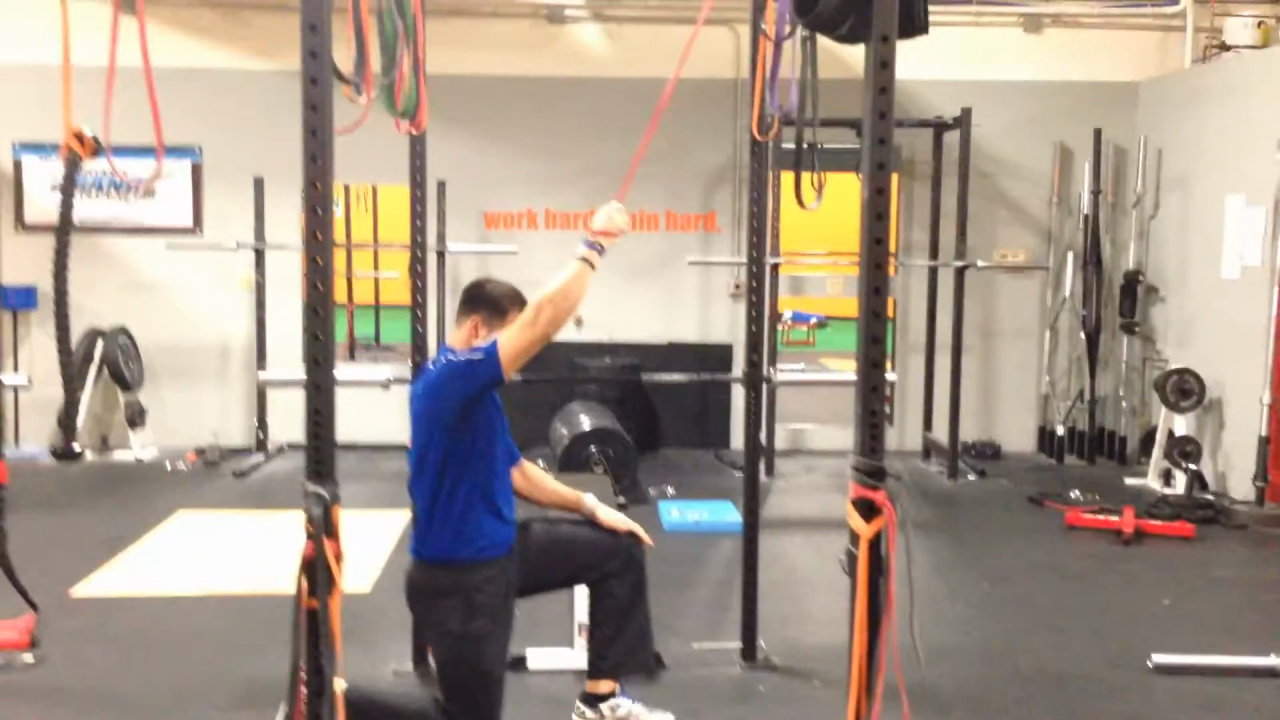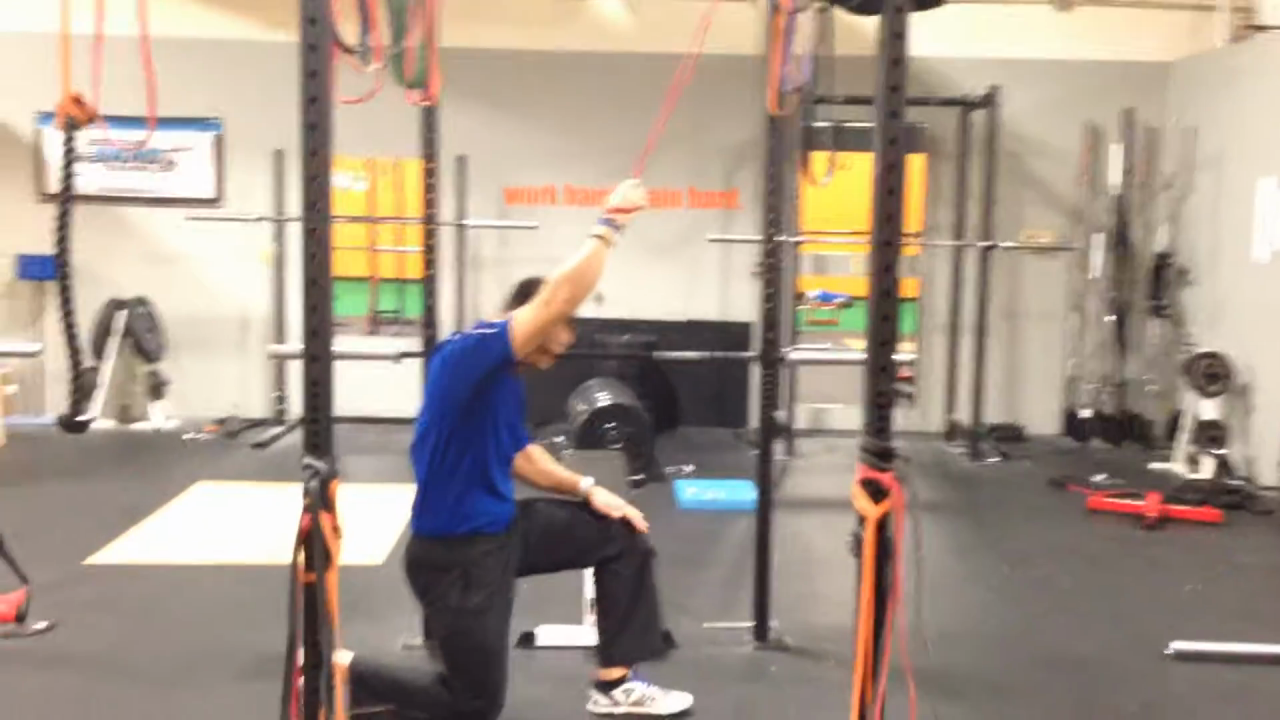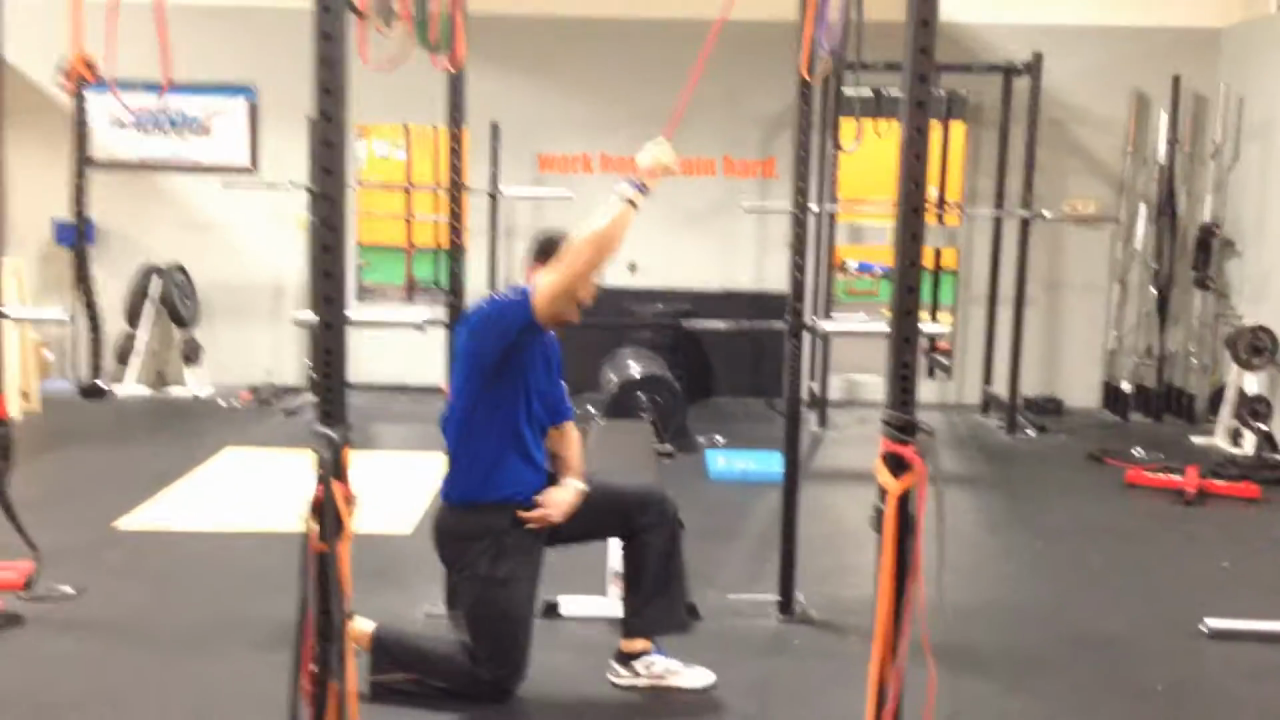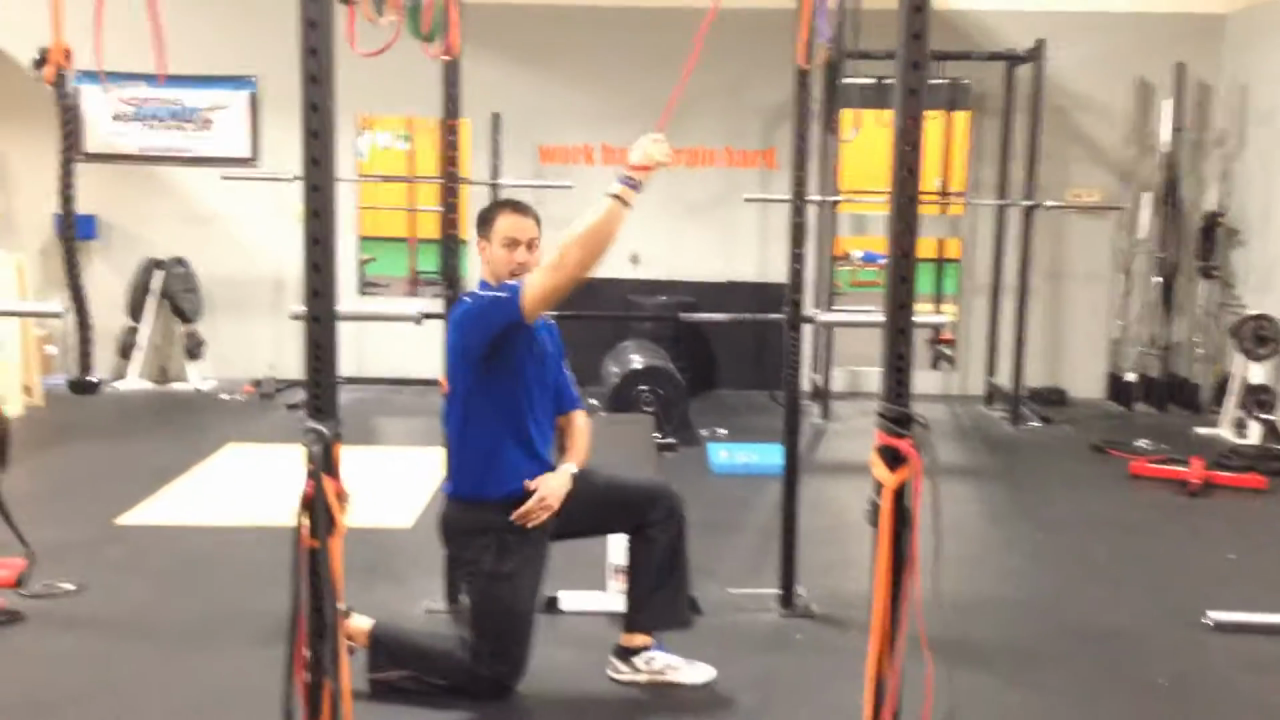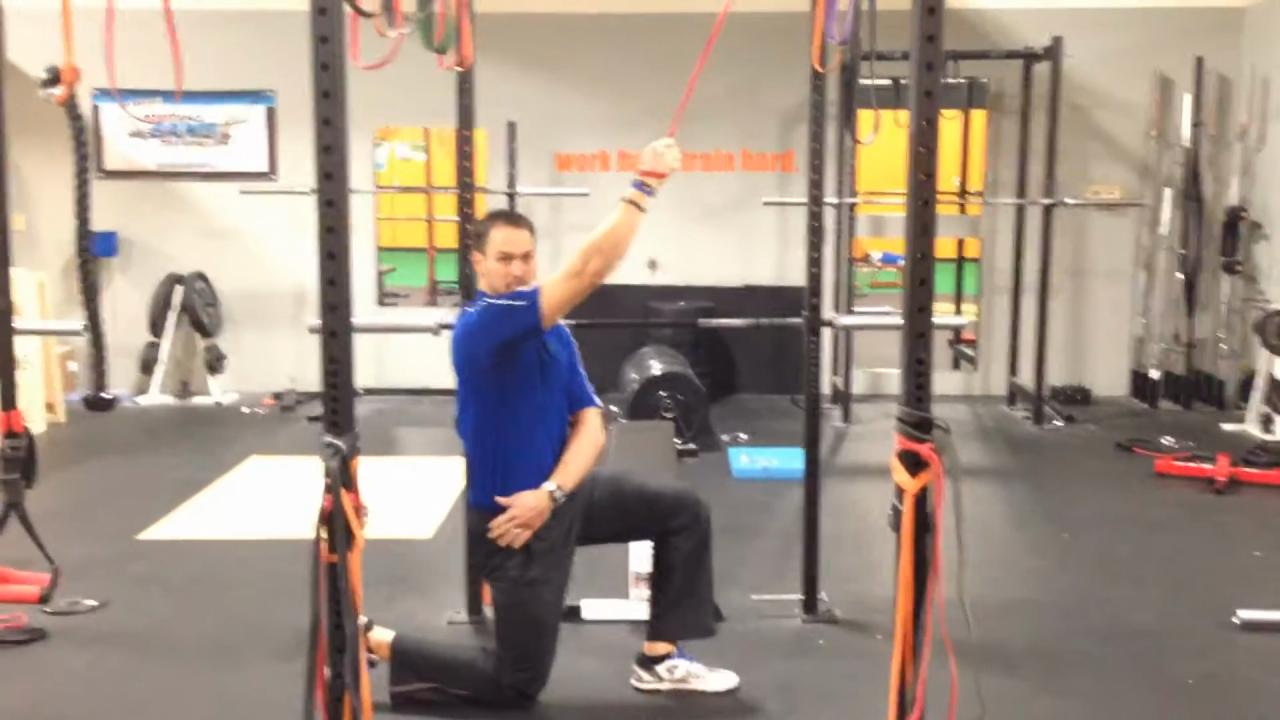
dt=0.3s
person 1, frame 1
left shoulder: (474, 390)
right shoulder: (447, 381)
left elbow: (514, 471)
right elbow: (542, 321)
left wrist: (592, 507)
right wrist: (595, 243)
left hip: (500, 550)
right hip: (457, 578)
left knee: (619, 550)
person 1, frame 2
left shoulder: (504, 375)
right shoulder: (465, 356)
left elbow: (521, 454)
right elbow: (558, 298)
left wrist: (587, 490)
right wrist: (612, 221)
left hip: (503, 528)
right hip: (454, 553)
left knee: (621, 537)
right ankle: (329, 667)
person 1, frame 3
left shoulder: (544, 344)
right shoulder: (491, 323)
left elbow: (560, 427)
right elbow: (578, 262)
left wrist: (570, 486)
right wrist: (639, 182)
left hip: (533, 497)
right hip: (483, 521)
left knee: (652, 511)
right knee: (495, 679)
left ankle: (636, 655)
right ankle: (351, 633)
person 1, frame 4
left shoulder: (543, 327)
right shoulder: (476, 315)
left elbow: (574, 416)
right elbow: (571, 265)
left wrist: (566, 476)
right wrist: (632, 179)
left hip: (538, 488)
right hip: (489, 511)
left knee: (659, 505)
right knee: (494, 675)
left ankle: (635, 650)
right ankle: (348, 628)
person 1, frame 5
left shoulder: (554, 334)
right shoulder: (481, 326)
left elbow: (589, 422)
right elbow: (587, 272)
left wrist: (551, 492)
right wrist: (643, 185)
left hip: (558, 495)
right hip: (515, 515)
left knee: (684, 512)
right knee: (517, 685)
left ankle: (659, 658)
right ankle: (369, 640)
